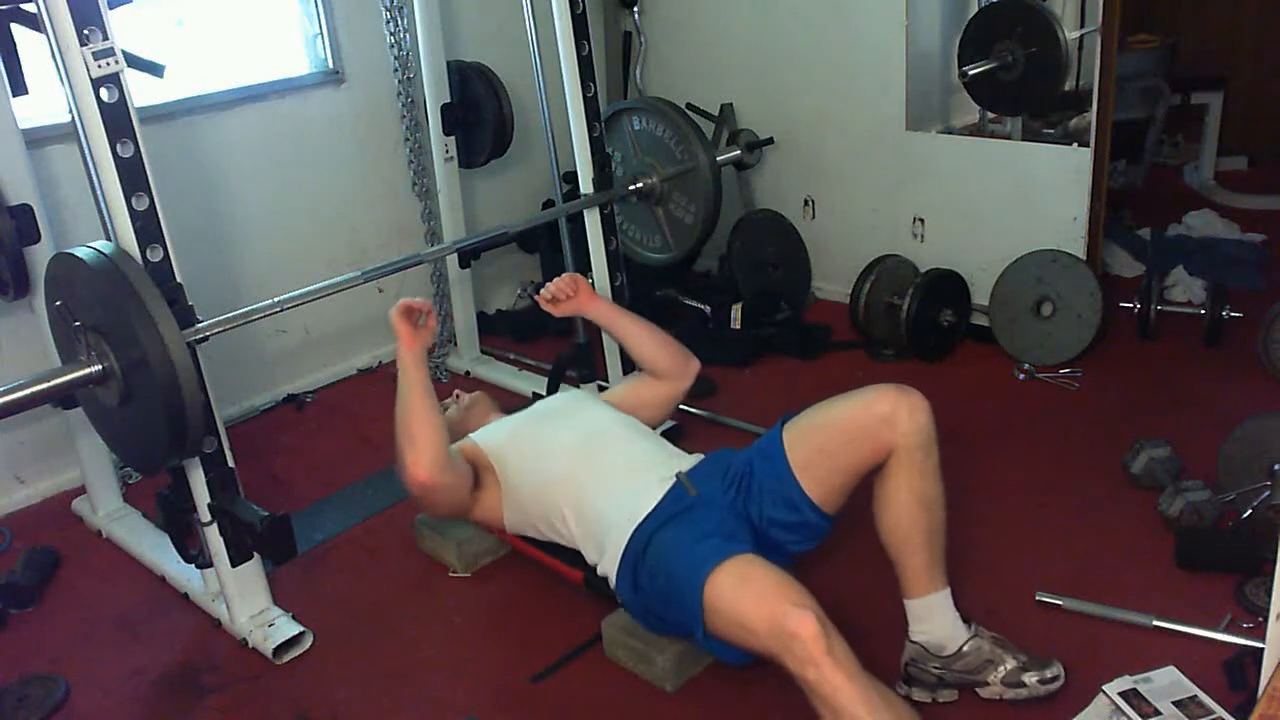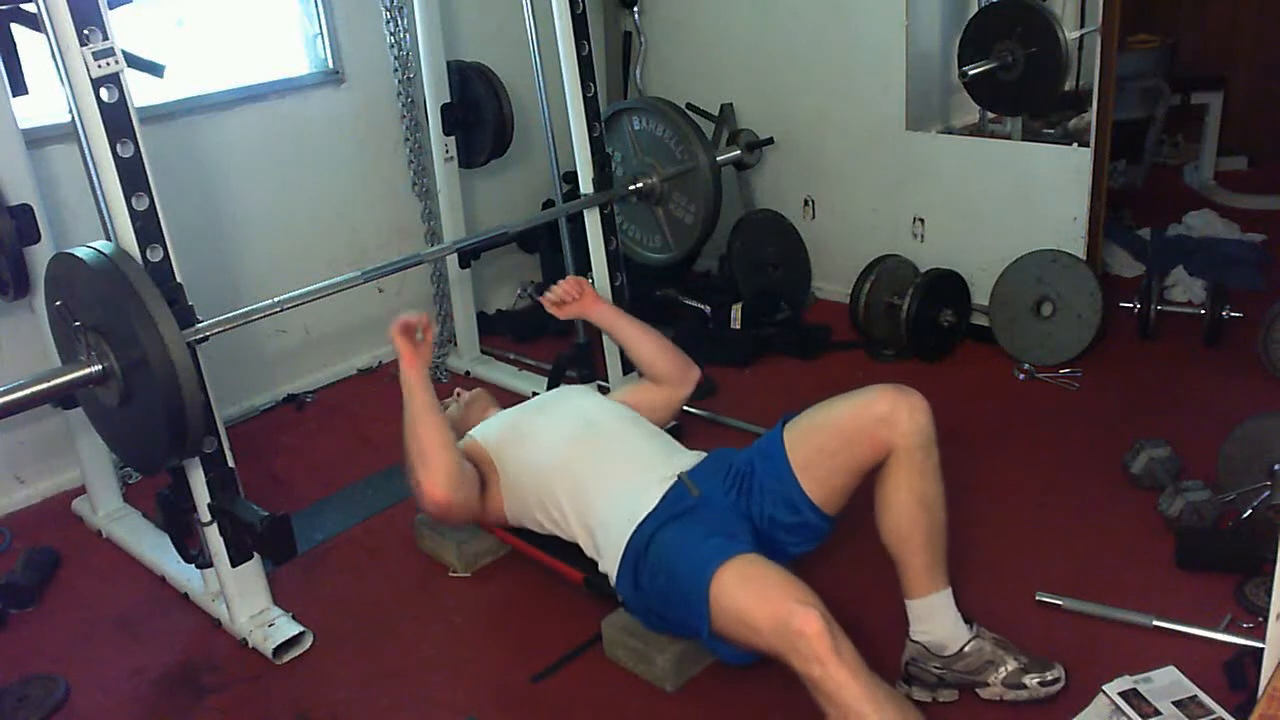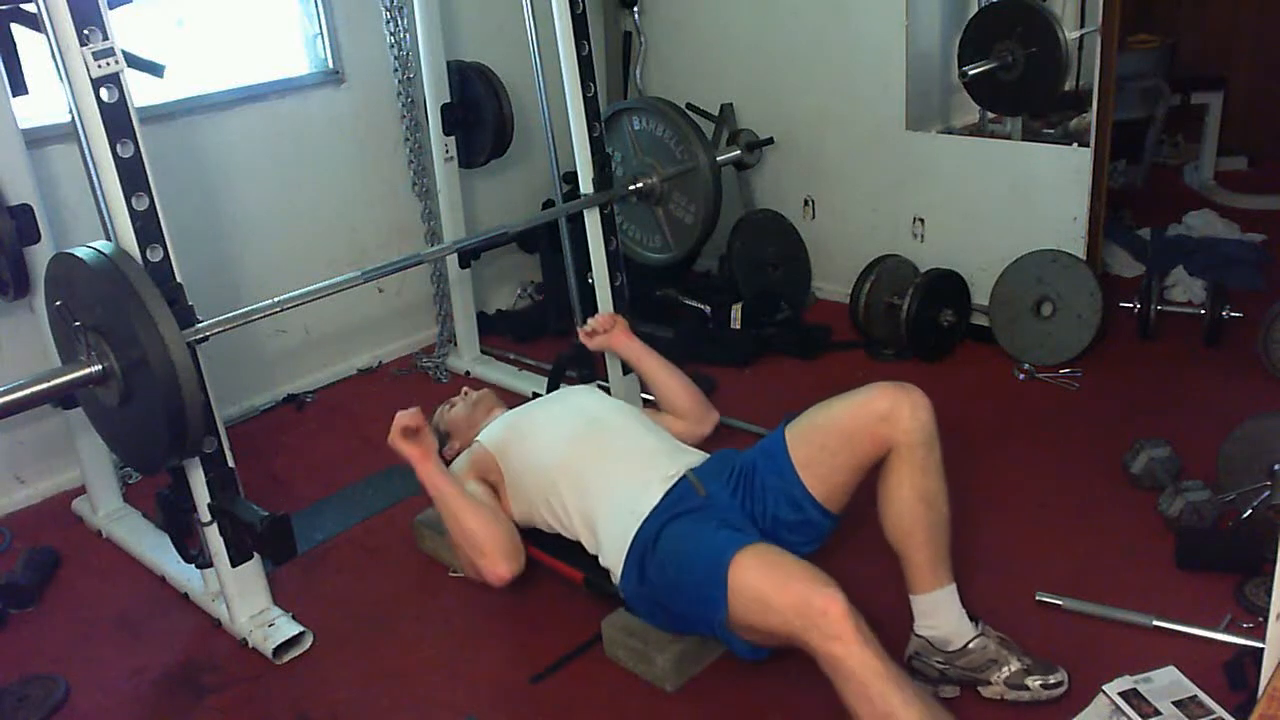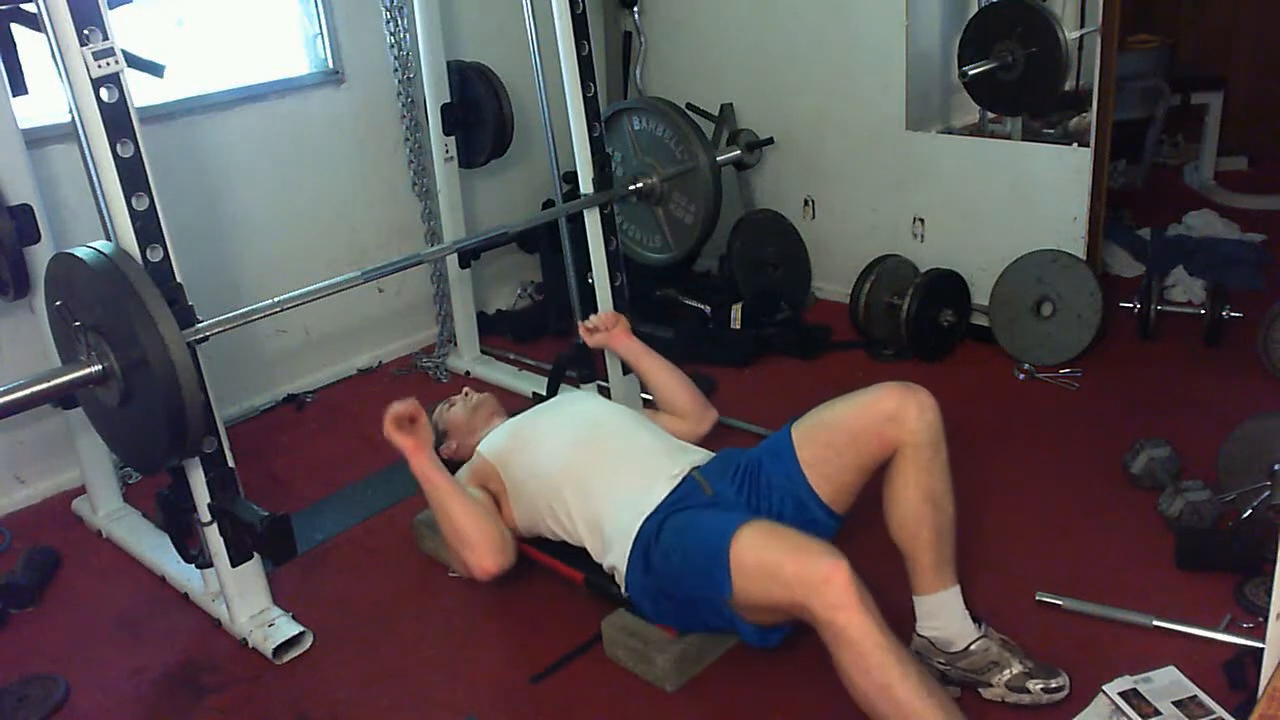
dt=0.2s
person 1, frame 1
left shoulder: (568, 404)
right shoulder: (469, 462)
left elbow: (678, 372)
right elbow: (424, 477)
left wrist: (594, 307)
right wrist: (412, 357)
left hip: (723, 481)
right hip: (656, 540)
left knee: (899, 411)
right knee: (804, 632)
left ankle: (939, 646)
person 1, frame 2
left shoulder: (565, 405)
right shoulder: (468, 459)
left elbow: (679, 381)
right elbow: (442, 498)
left wrist: (602, 316)
right wrist: (412, 369)
left hip: (725, 481)
right hip: (658, 537)
left knee: (898, 411)
right knee: (806, 629)
left ankle: (939, 647)
person 1, frame 3
left shoulder: (570, 403)
right shoulder: (472, 470)
left elbow: (699, 419)
right elbow: (500, 563)
left wrist: (626, 344)
right wrist: (423, 463)
left hip: (728, 481)
right hip: (659, 540)
left knee: (899, 410)
right knee: (826, 612)
left ankle: (944, 642)
person 1, frame 4
left shoulder: (572, 409)
right shoulder: (477, 476)
left elbow: (697, 418)
right elbow: (487, 559)
left wrist: (626, 346)
right wrist: (418, 458)
left hip: (727, 479)
right hip: (663, 542)
left knee: (906, 410)
right knee: (826, 576)
left ankle: (947, 640)
